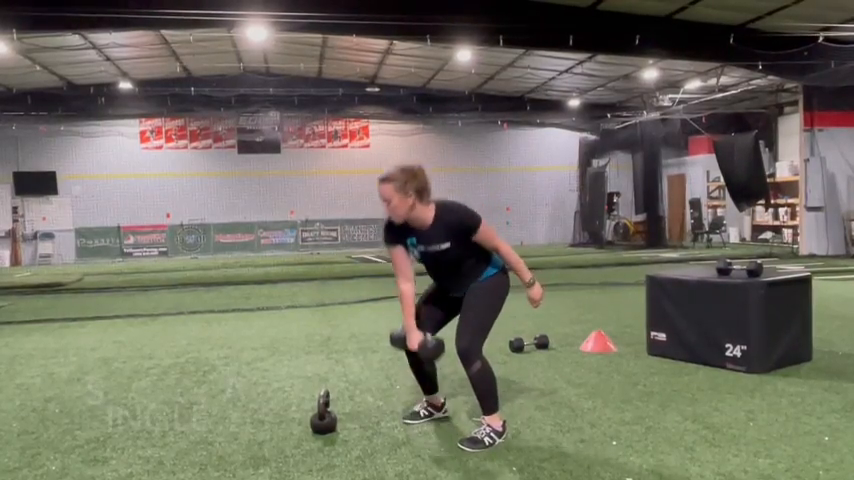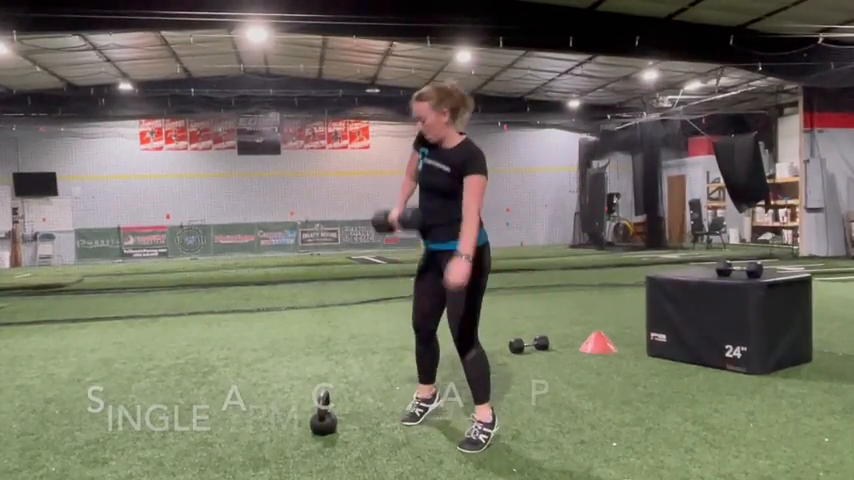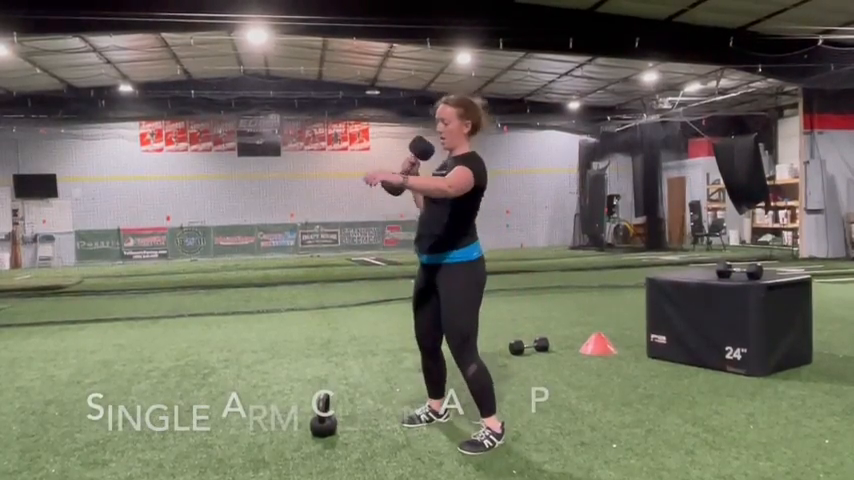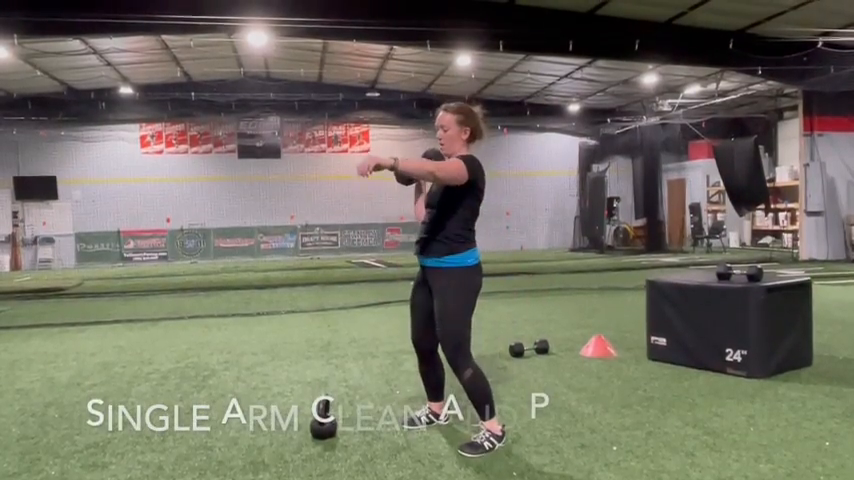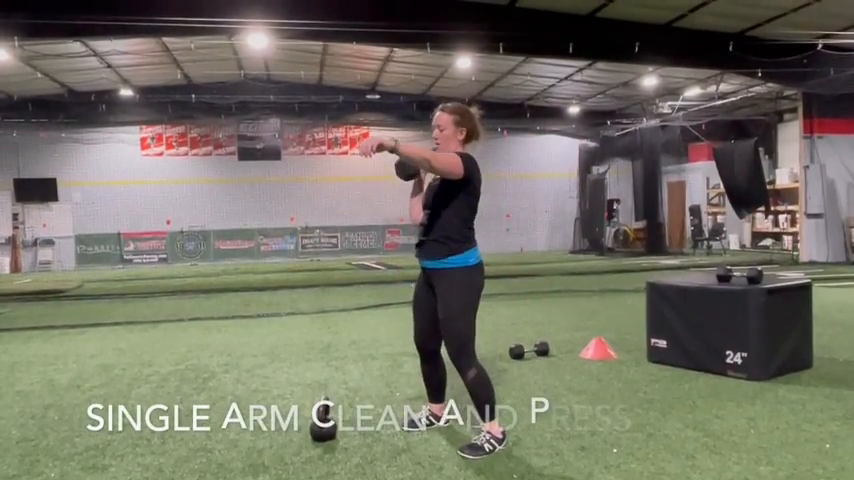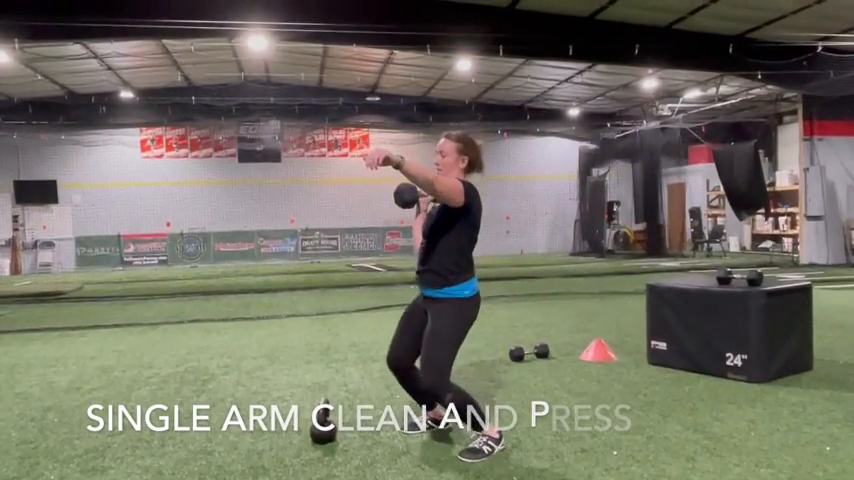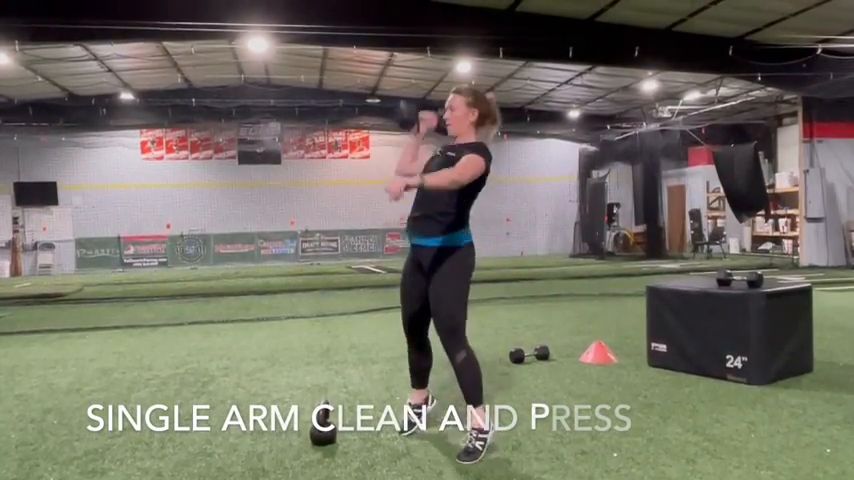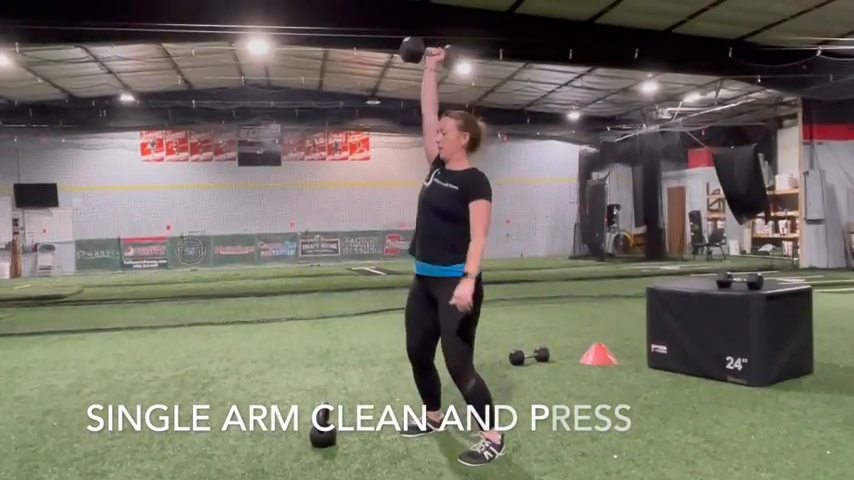
dt=0.3s
person 1, frame 1
left shoulder: (454, 216)
right shoulder: (396, 230)
left elbow: (500, 247)
right elbow: (405, 282)
left wrist: (530, 282)
right wrist: (411, 329)
left hip: (486, 281)
right hip: (448, 287)
left knee: (466, 346)
right knee: (413, 337)
left ankle: (495, 424)
right ankle: (435, 403)
person 1, frame 2
left shoulder: (470, 155)
right shoulder: (424, 142)
left elbow: (471, 212)
right elbow: (411, 176)
left wrist: (464, 258)
right wrist: (398, 207)
left hip: (465, 255)
right hip: (433, 254)
left knee: (464, 333)
right knee: (423, 326)
left ankle: (486, 417)
right ankle: (426, 395)
person 1, frame 3
left shoulder: (471, 164)
right shoulder: (447, 160)
left elbow: (445, 187)
right elbow: (429, 203)
left wrist: (396, 179)
right wrist: (411, 171)
left hip: (461, 268)
right hip: (430, 266)
left knee: (462, 349)
right knee: (426, 342)
left ankle: (493, 425)
right ankle: (436, 407)
person 1, frame 4
left shoulder: (469, 167)
right shoulder: (444, 173)
left elbow: (433, 170)
right elbow: (424, 215)
left wrist: (387, 162)
right wrist: (419, 183)
left hip: (458, 272)
right hip: (429, 270)
left knee: (456, 351)
right knee: (423, 344)
left ankle: (493, 428)
right ankle: (436, 410)
person 1, frame 5
left shoulder: (464, 165)
right shoulder: (440, 175)
left elbow: (429, 159)
right elbow: (418, 216)
left wrist: (389, 144)
right wrist: (418, 179)
left hip: (459, 272)
right hip: (431, 271)
left knee: (461, 353)
right knee: (425, 345)
left ankle: (494, 430)
right ankle: (436, 411)
person 1, frame 6
left shoulder: (464, 194)
right shoulder: (442, 202)
left elbow: (430, 180)
right elbow: (423, 245)
left wrist: (394, 159)
right wrist: (421, 211)
left hip: (455, 301)
right hip: (429, 296)
left knee: (433, 377)
right knee: (398, 360)
left ankle: (491, 434)
right ankle: (435, 415)
person 1, frame 7
left shoulder: (477, 152)
right shoulder: (443, 150)
left elbow: (454, 177)
right elbow: (406, 167)
left wrist: (410, 181)
right wrist: (420, 133)
left hip: (450, 255)
right hip: (419, 252)
left knee: (451, 336)
right knee: (413, 330)
left ankle: (479, 423)
right ankle: (419, 401)
person 1, frame 8
left shoulder: (474, 182)
right shoulder: (437, 168)
left elbow: (478, 238)
right elbow: (427, 112)
left wrist: (468, 281)
right wrist: (430, 68)
left hip: (455, 282)
right hip: (423, 280)
left knee: (458, 363)
right knee: (417, 354)
left ankle: (493, 438)
right ankle: (434, 418)
